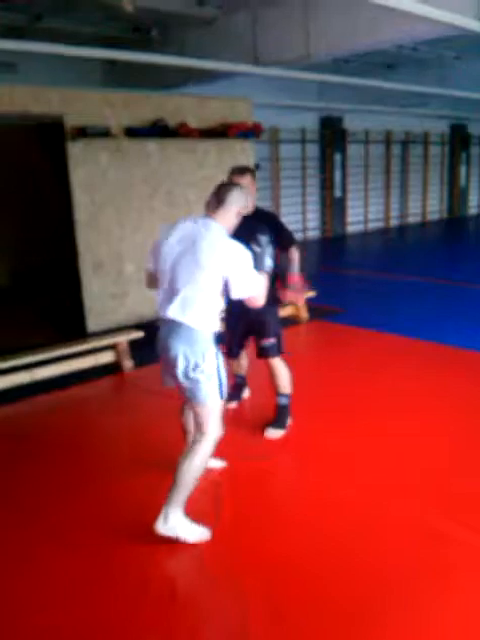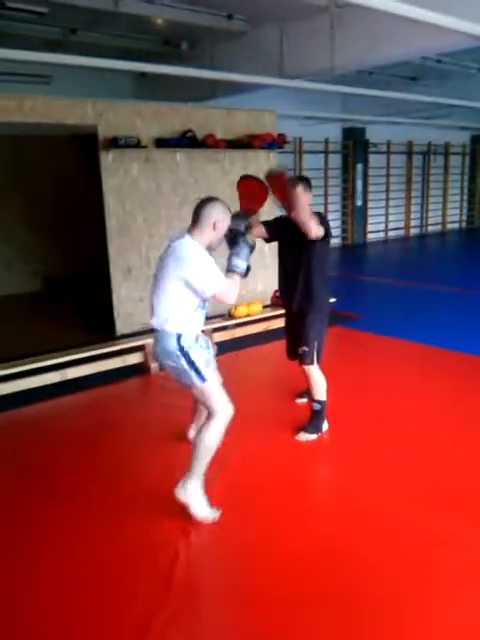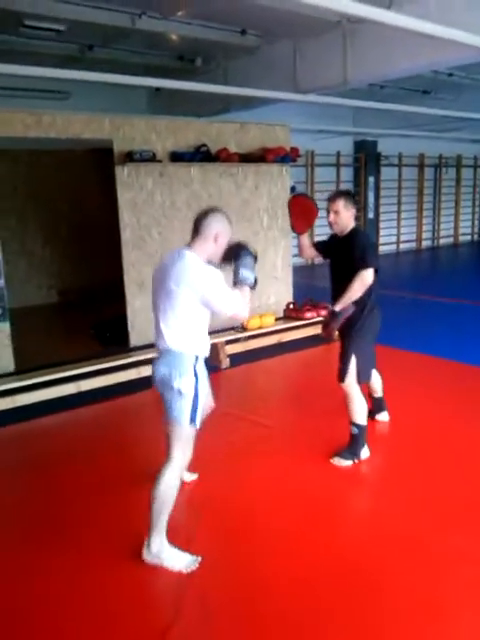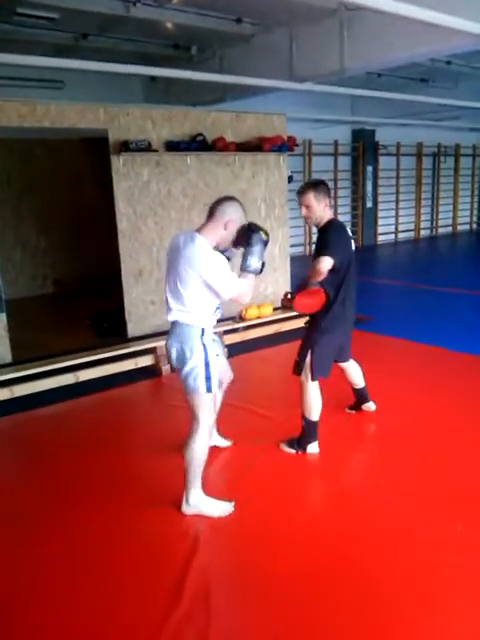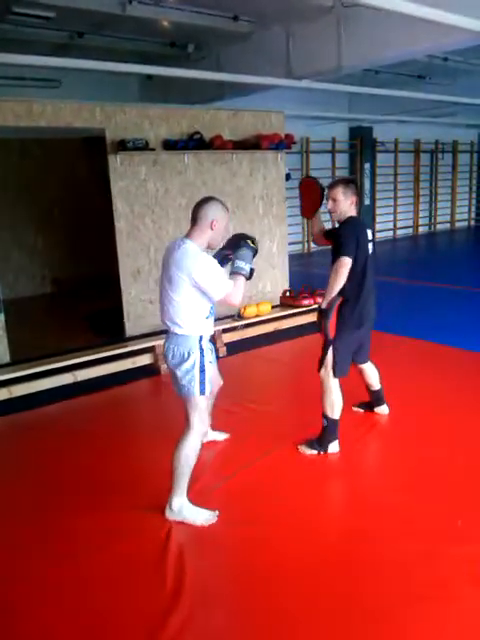
dt=1s
person 1, frame 1
left shoulder: (174, 232)
right shoulder: (232, 250)
left elbow: (153, 281)
right elbow: (256, 299)
right wrist: (264, 258)
left hip: (167, 332)
right hip: (195, 340)
left knee: (192, 397)
right knee: (210, 430)
left ankle: (194, 461)
right ankle: (172, 515)
person 1, frame 2
left shoulder: (182, 246)
right shoulder: (193, 256)
right elbow: (227, 295)
right wrist: (239, 257)
left hip: (183, 336)
right hip: (178, 342)
left knee: (211, 385)
right knee: (223, 410)
left ankle: (197, 429)
right ankle: (192, 485)
person 1, frame 3
left shoulder: (171, 261)
right shoulder: (202, 274)
right elbow: (240, 311)
right wrist: (244, 269)
left hip: (176, 355)
right hip: (183, 363)
left knee: (204, 406)
right knee: (180, 454)
left ankle: (177, 467)
right ankle: (156, 544)
person 1, frame 4
left shoulder: (183, 240)
right shoulder: (208, 259)
right elbow: (242, 295)
left wrist: (229, 246)
right wrist: (254, 254)
left hip: (194, 331)
right hip: (192, 338)
left knee: (224, 378)
right knee: (204, 420)
left ankle: (209, 437)
right ankle: (193, 498)
person 1, frame 5
left shoulder: (177, 248)
right shoulder: (198, 261)
right elbow: (233, 297)
left wrist: (222, 257)
right wrist: (242, 260)
left hip: (190, 339)
right hip: (190, 345)
left knee: (213, 385)
right knee: (195, 426)
left ankle: (206, 431)
right ankle: (177, 504)
person 2, frame 1
left shoulder: (268, 220)
left elbow: (291, 248)
left wrist: (293, 271)
left hip: (263, 299)
right hip: (234, 299)
left knee: (272, 356)
right knee: (234, 350)
left ankle: (283, 412)
right ankle: (239, 387)
person 2, frame 2
left shoulder: (316, 222)
right shoulder: (282, 224)
left elbow: (314, 231)
right elbow: (256, 230)
left wrist: (296, 199)
left hip: (313, 304)
right hip: (292, 302)
left knee: (309, 362)
right knee: (300, 356)
left ankle: (319, 418)
right ankle: (314, 388)
person 2, frame 3
left shoulder: (360, 240)
right shoulder: (335, 241)
left elbow: (366, 277)
right elbow: (308, 252)
left wrist: (337, 309)
right wrist: (302, 229)
left hip: (361, 318)
right hip: (352, 317)
left knee: (348, 382)
right knee: (365, 366)
left ankle: (358, 446)
right ankle: (379, 409)
person 2, frame 4
left shoulder: (332, 233)
right shoulder: (335, 230)
left elbow: (322, 267)
left wrist: (305, 286)
right wrist: (302, 294)
left hip: (328, 316)
right hip: (340, 311)
left knee: (308, 376)
right knee: (343, 358)
left ankle: (308, 440)
right ankle: (365, 400)
person 2, frame 5
left shoulder: (348, 228)
right shoulder: (358, 228)
left elbow: (342, 266)
right elbow: (319, 238)
left wrist: (326, 303)
right wrist: (313, 211)
left hip: (349, 313)
right hip: (362, 310)
left knee: (328, 374)
right knee: (361, 360)
left ankle: (329, 439)
right ankle: (378, 403)
